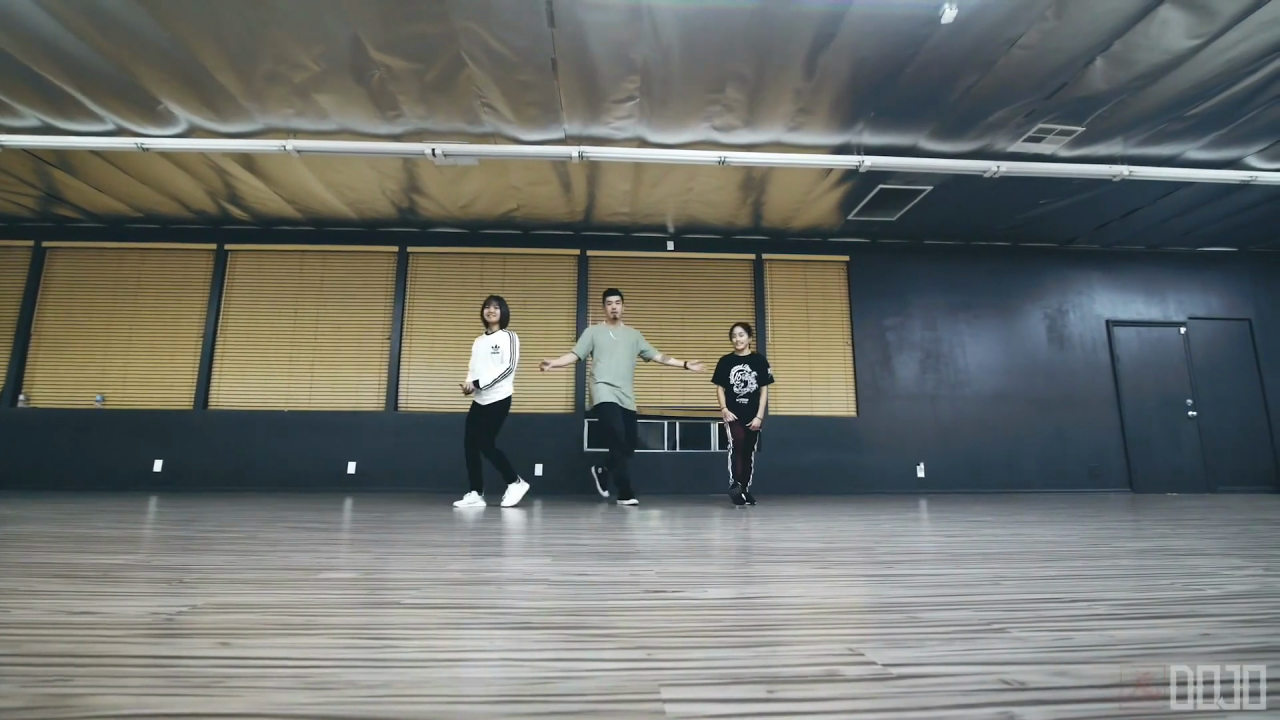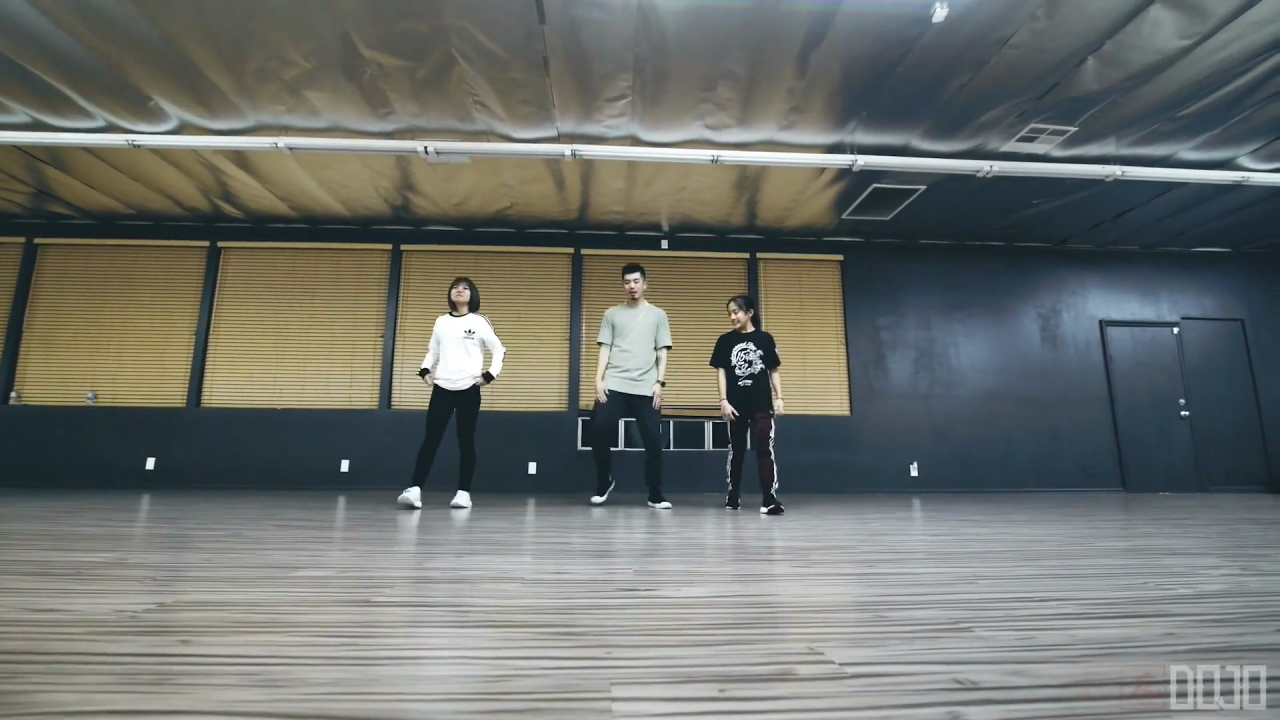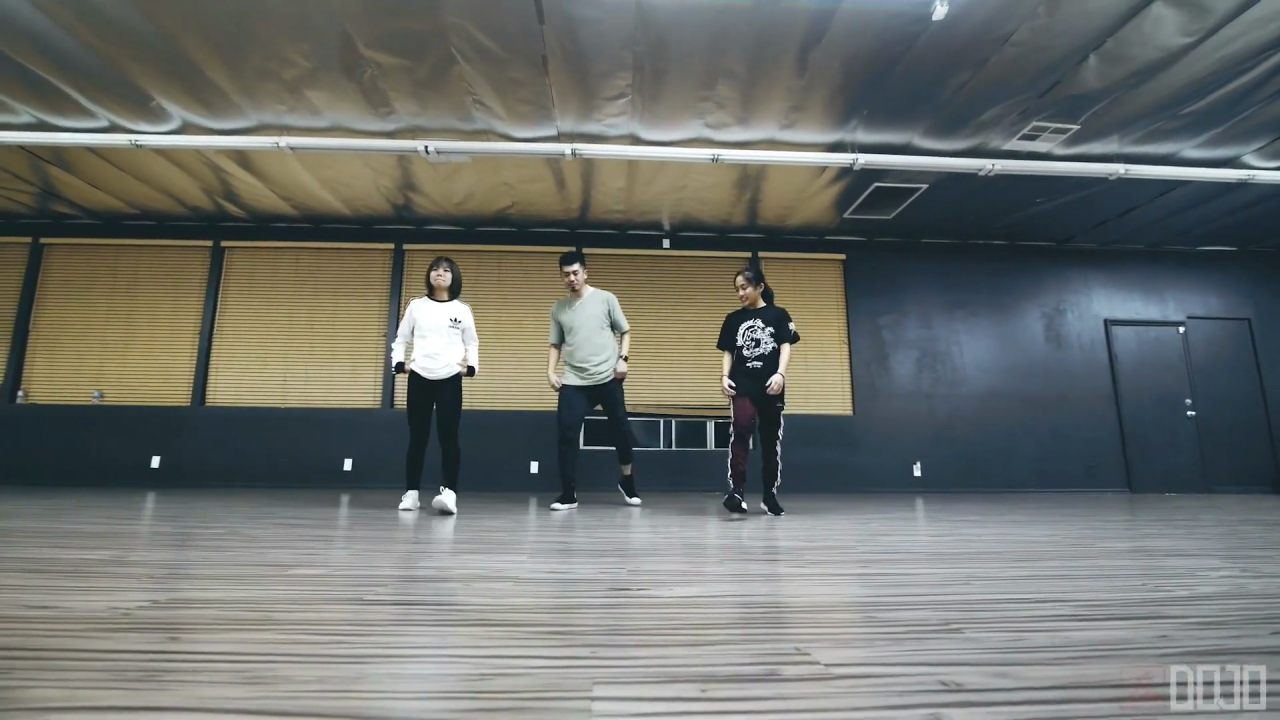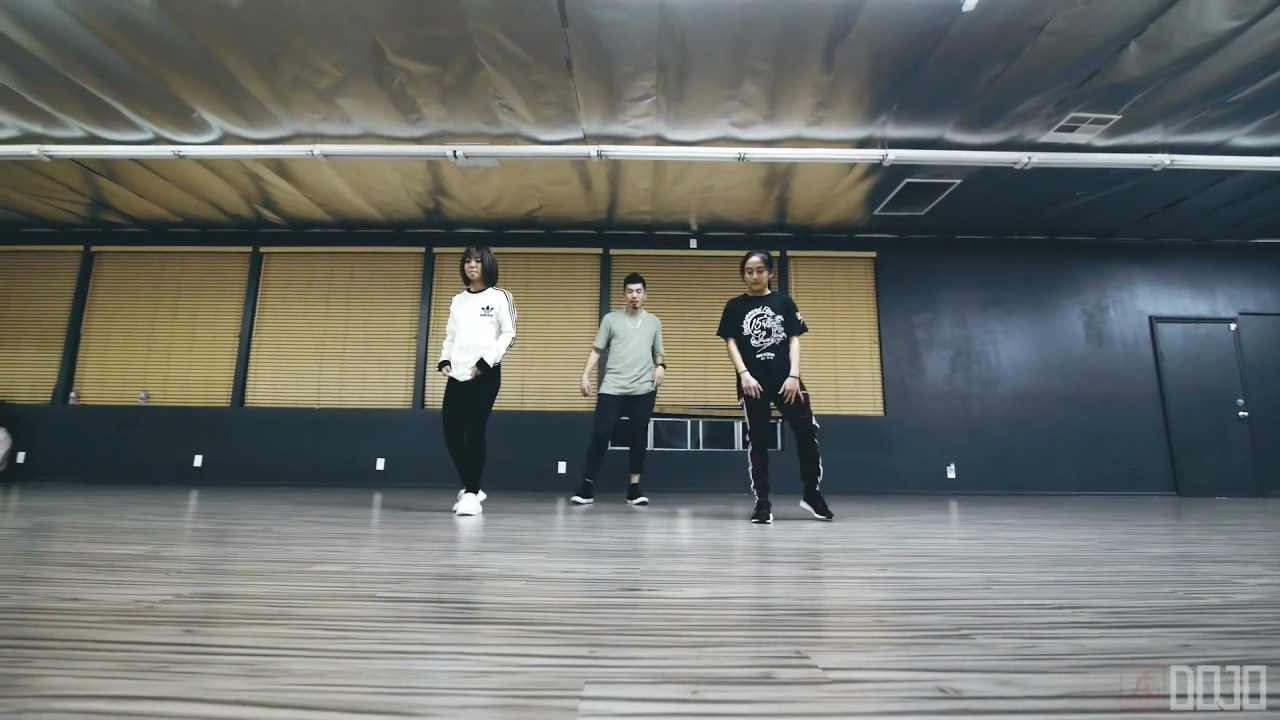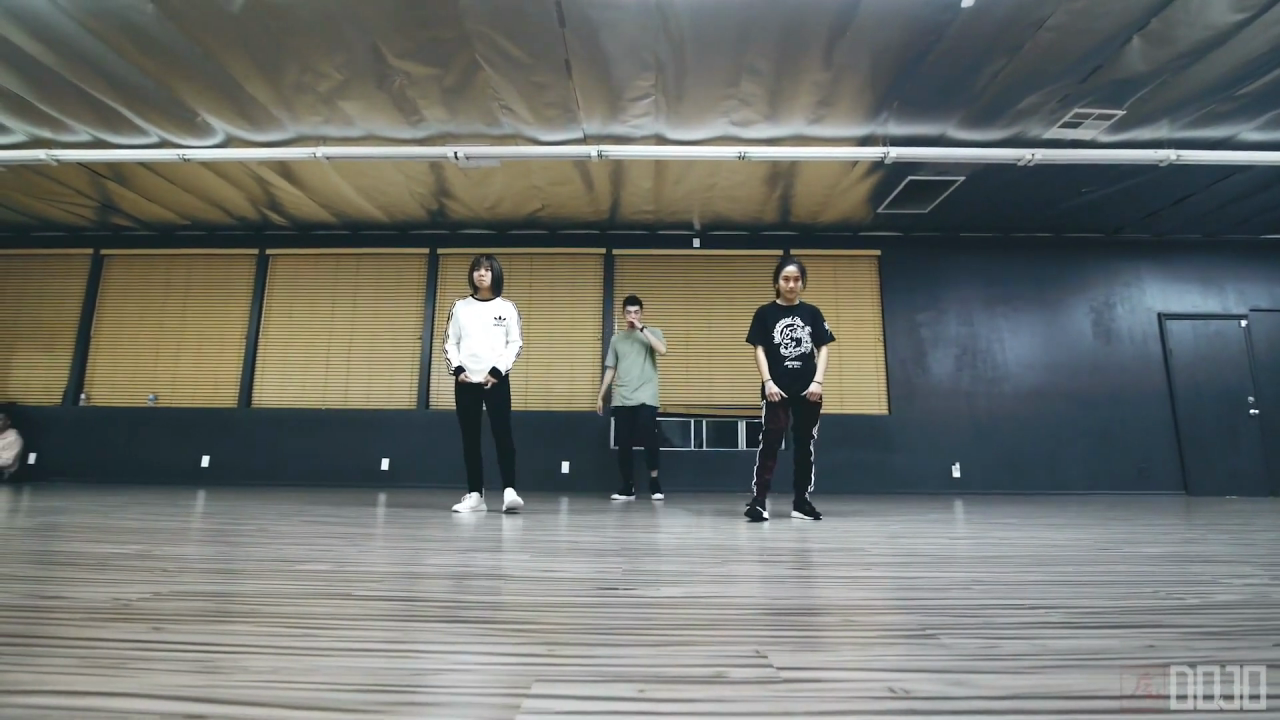
dt=0.7s
person 1, frame 1
left shoulder: (508, 337)
right shoulder: (478, 341)
left elbow: (508, 368)
right elbow: (473, 369)
left wrist: (478, 384)
right wrist: (469, 384)
left hip: (499, 399)
right hip: (479, 401)
left knee: (487, 446)
right knee: (471, 444)
left ankle: (515, 483)
right ankle: (476, 493)
person 1, frame 2
left shoulder: (480, 322)
right shoulder: (441, 322)
left elbow: (498, 350)
right elbow: (433, 352)
left wrist: (490, 374)
right wrist: (425, 370)
left hip: (469, 389)
right hip: (442, 387)
left knee: (465, 440)
right knee: (431, 437)
left ankle: (464, 492)
right ankle: (415, 489)
person 1, frame 3
left shoulder: (463, 310)
right shoulder: (416, 306)
left elbow: (472, 343)
right elbow: (401, 339)
left wrist: (471, 366)
right wrist: (399, 363)
left hip: (450, 379)
right hip: (420, 378)
left knee: (448, 435)
right knee: (418, 436)
left ankle: (448, 492)
right ankle: (412, 492)
person 1, frame 4
left shoulder: (500, 297)
right shoulder: (457, 301)
left elbow: (509, 335)
left wrist: (485, 363)
right wrist: (444, 362)
left hip: (485, 374)
right hip: (457, 375)
left knee: (474, 431)
right knee: (451, 432)
left ankle: (471, 494)
right ankle: (471, 488)
person 1, frame 5
left shoulder: (507, 307)
right shoulder: (460, 306)
left elbow: (516, 344)
right elbow: (450, 343)
left wrist: (498, 370)
right wrist: (457, 369)
left hip: (497, 380)
right hip: (467, 380)
left knee: (502, 432)
right knee: (470, 437)
left ankle: (509, 490)
right ankle: (475, 494)
person 2, frame 1
left shoulder: (759, 361)
right shoulder: (726, 361)
left elbow: (764, 390)
right elbow: (720, 388)
left wrist: (759, 416)
right wrist: (724, 409)
left hip: (752, 415)
right hip: (733, 414)
left knee: (749, 453)
right knee: (735, 445)
left ankle: (744, 490)
right ankle: (736, 486)
person 2, frame 2
left shoulder: (765, 339)
right shoulder: (725, 340)
left elbow: (774, 371)
right elbow: (721, 372)
left wrist: (778, 397)
right wrist: (724, 400)
left hip: (762, 402)
right hip: (736, 403)
left knee: (764, 446)
right knee: (737, 448)
left ankle: (769, 497)
right ankle: (734, 492)
person 2, frame 3
left shoulder: (778, 315)
right shoulder: (733, 319)
left elbow: (786, 347)
right elbow: (728, 352)
left wrist: (780, 374)
right wrist: (725, 376)
left hip: (770, 386)
right hip: (742, 384)
left knee: (771, 441)
right knee: (741, 429)
left ankle: (770, 496)
right ankle: (736, 490)
person 2, frame 4
left shoulder: (784, 303)
right shoulder: (735, 306)
left elbow: (794, 340)
right elbow: (731, 342)
left wrist: (794, 375)
right wrist: (744, 374)
left hip: (786, 379)
right hip: (753, 382)
left knee: (807, 431)
right knee: (758, 440)
left ankle: (812, 494)
right ankle: (762, 503)
person 2, frame 5
left shoulder: (812, 313)
right shoulder: (765, 313)
left elbow: (823, 349)
right elbow: (760, 350)
left wrist: (818, 381)
right wrist: (767, 382)
left hip: (807, 388)
right hip: (777, 388)
left knee: (805, 443)
right knee: (770, 440)
left ankle: (801, 501)
right ankle: (759, 499)
person 3, frame 1
left shoulder: (633, 335)
right shoulder: (593, 332)
left elbow: (655, 355)
right elbow: (575, 355)
left wrist: (685, 364)
right wrist: (552, 363)
left hip: (626, 397)
right hip: (604, 393)
left knee: (628, 444)
right knee: (618, 441)
left ankle: (602, 472)
right ankle: (625, 492)
person 3, frame 2
left shoulder: (657, 315)
right shoulder: (612, 314)
left elbow: (662, 351)
right elbow: (605, 349)
left wrist: (660, 382)
right wrist: (599, 380)
left hip: (646, 388)
right hip: (615, 385)
left knee: (652, 440)
right knee: (600, 432)
left ankle: (655, 494)
right ankle: (604, 481)
person 3, frame 3
left shoulder: (606, 299)
right shoulder: (558, 308)
left elbow: (625, 331)
right elbow: (555, 345)
left wrist: (622, 358)
right wrist: (551, 372)
left hip: (607, 376)
right hip: (574, 381)
left knee: (621, 428)
right knee: (567, 433)
left ankle: (627, 481)
right ankle: (568, 493)
person 3, frame 4
left shoulder: (654, 322)
right shoulder: (610, 319)
left elbow: (658, 354)
right elbow: (597, 350)
left wrist: (660, 366)
right wrist: (585, 376)
left hip: (643, 390)
right hip: (612, 388)
left knee: (638, 438)
right knee: (600, 434)
left ankle: (634, 488)
right ankle: (587, 485)
person 3, frame 5
left shoulder: (652, 332)
right shoulder: (616, 339)
left elbow: (662, 350)
right elbow: (610, 369)
left wrist: (642, 329)
right wrist: (600, 396)
left hip: (646, 397)
right hip: (621, 399)
left knee: (648, 438)
right knee: (623, 443)
left ankle: (654, 481)
right ankle: (627, 486)
